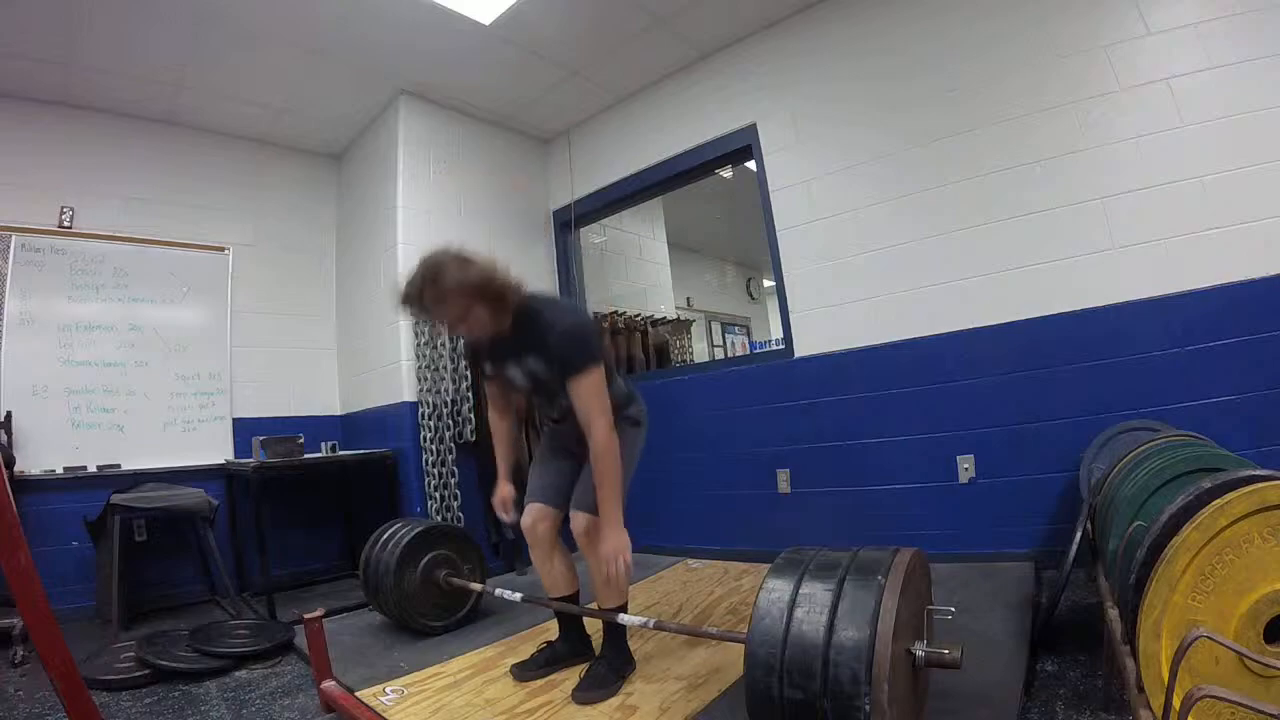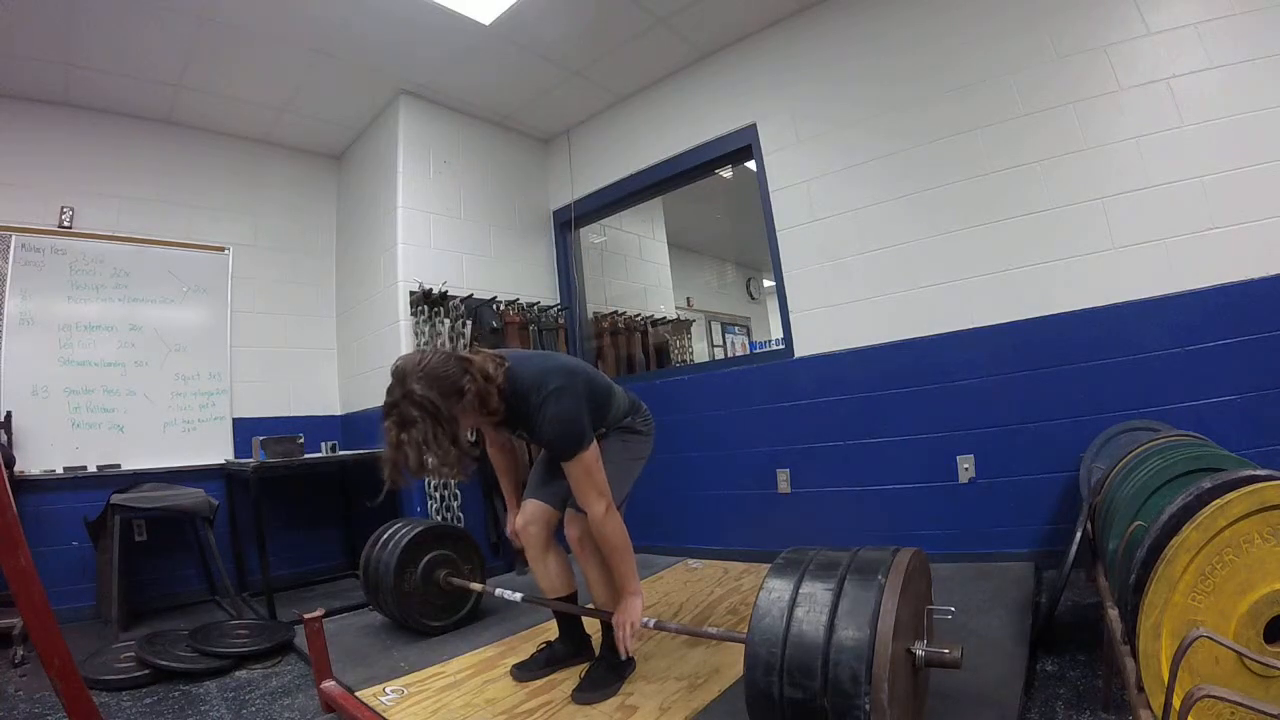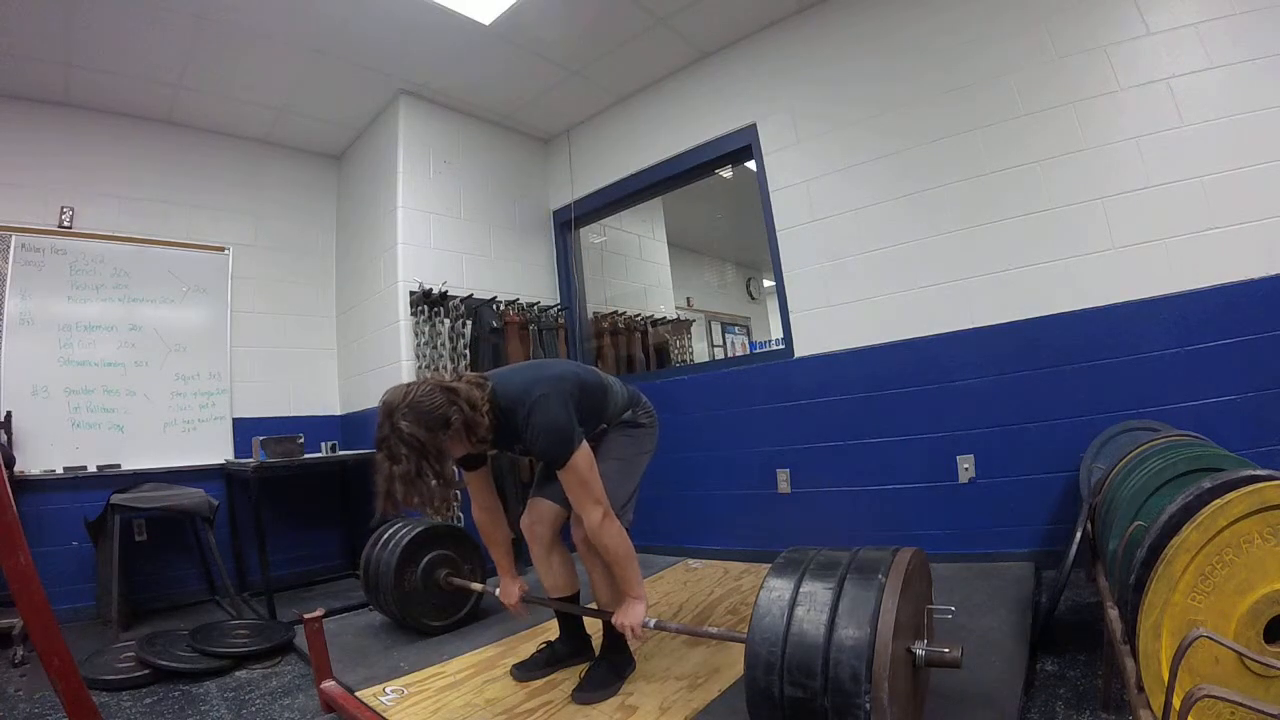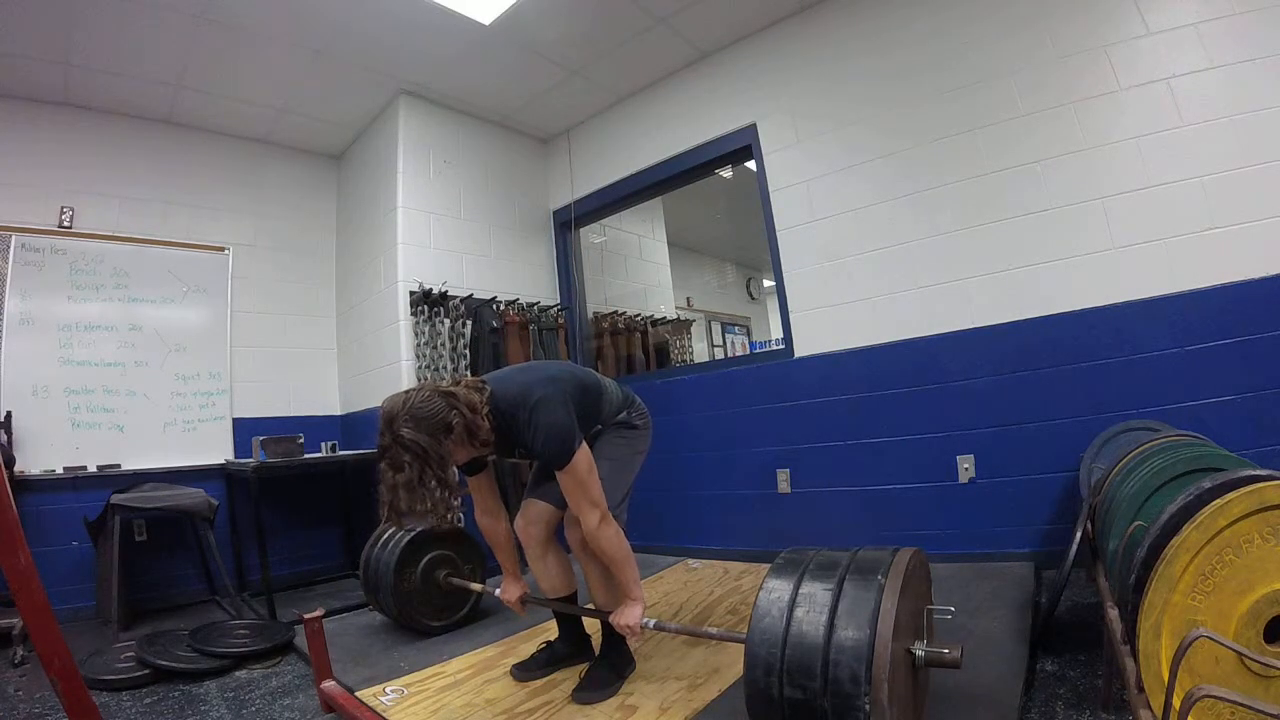
dt=0.7s
person 1, frame 1
left shoulder: (560, 326)
right shoulder: (482, 341)
left elbow: (600, 431)
right elbow: (501, 411)
left wrist: (613, 525)
right wrist: (504, 478)
left hip: (615, 423)
right hip: (562, 428)
left knee: (586, 526)
right knee: (536, 525)
left ankle: (616, 650)
right ankle: (572, 639)
person 1, frame 2
left shoulder: (550, 402)
right shoulder: (483, 388)
left elbow: (599, 508)
right elbow: (500, 445)
left wrist: (631, 595)
right wrist: (514, 509)
left hip: (621, 431)
right hip: (574, 435)
left knee: (578, 531)
right knee: (530, 525)
left ankle: (615, 653)
right ankle: (572, 639)
person 1, frame 3
left shoulder: (540, 416)
right shoulder: (465, 419)
left elbow: (597, 514)
right elbow: (485, 509)
left wrist: (634, 598)
right wrist: (508, 577)
left hip: (626, 425)
right hip: (580, 430)
left knee: (586, 533)
right knee: (535, 525)
left ankle: (616, 652)
right ankle: (573, 639)
person 1, frame 4
left shoulder: (540, 416)
right shoulder: (466, 424)
left elbow: (594, 517)
right elbow: (489, 513)
left wrist: (633, 599)
right wrist: (512, 577)
left hip: (620, 424)
right hip: (576, 431)
left knee: (579, 530)
right knee: (529, 526)
left ankle: (616, 651)
right ankle: (573, 639)
